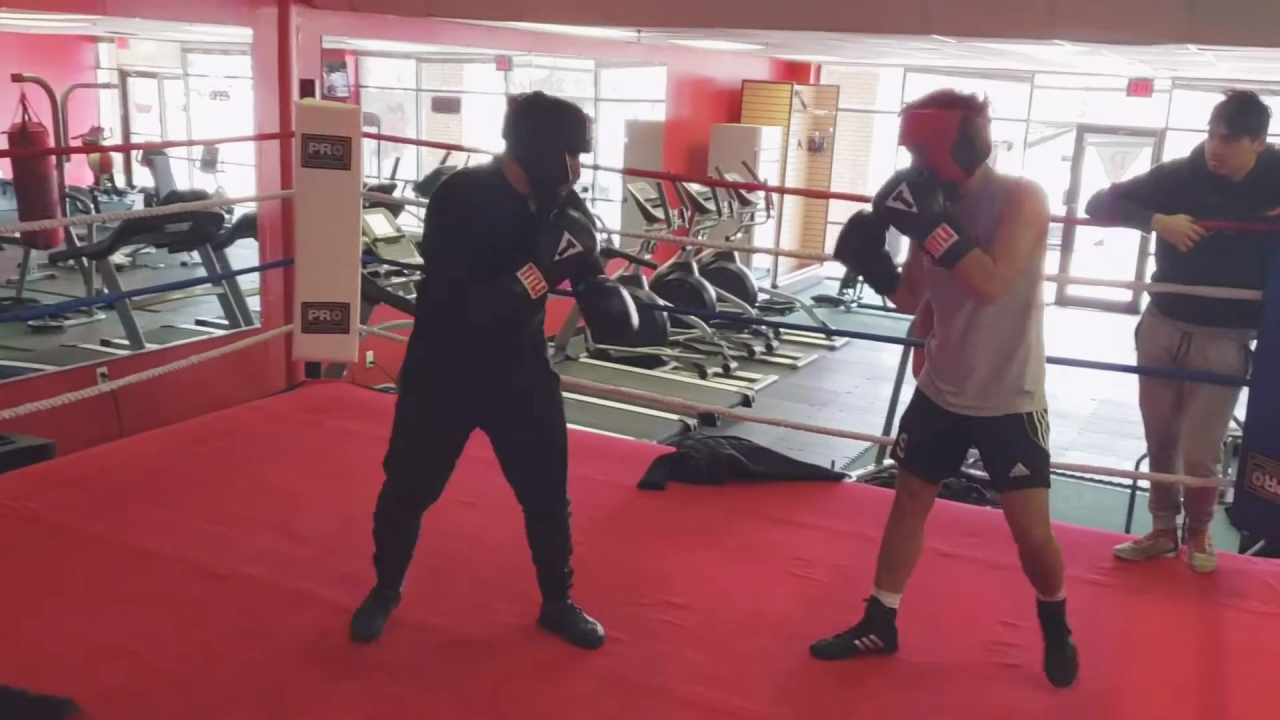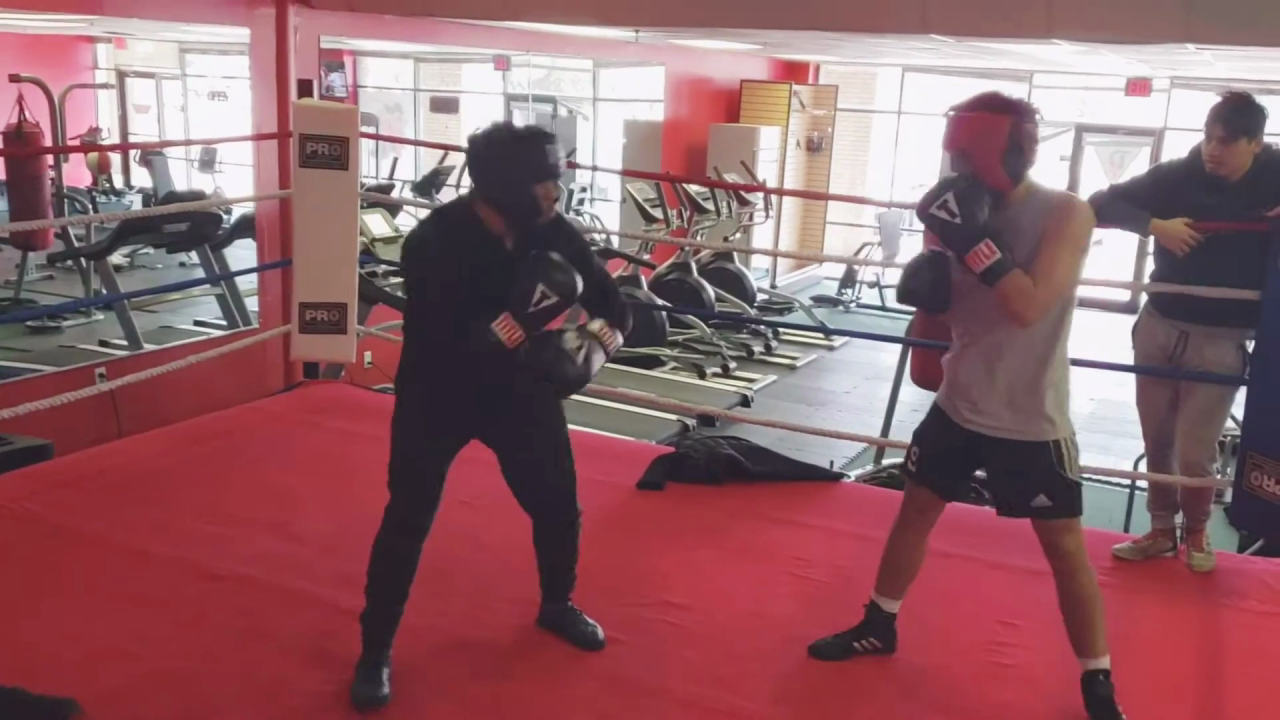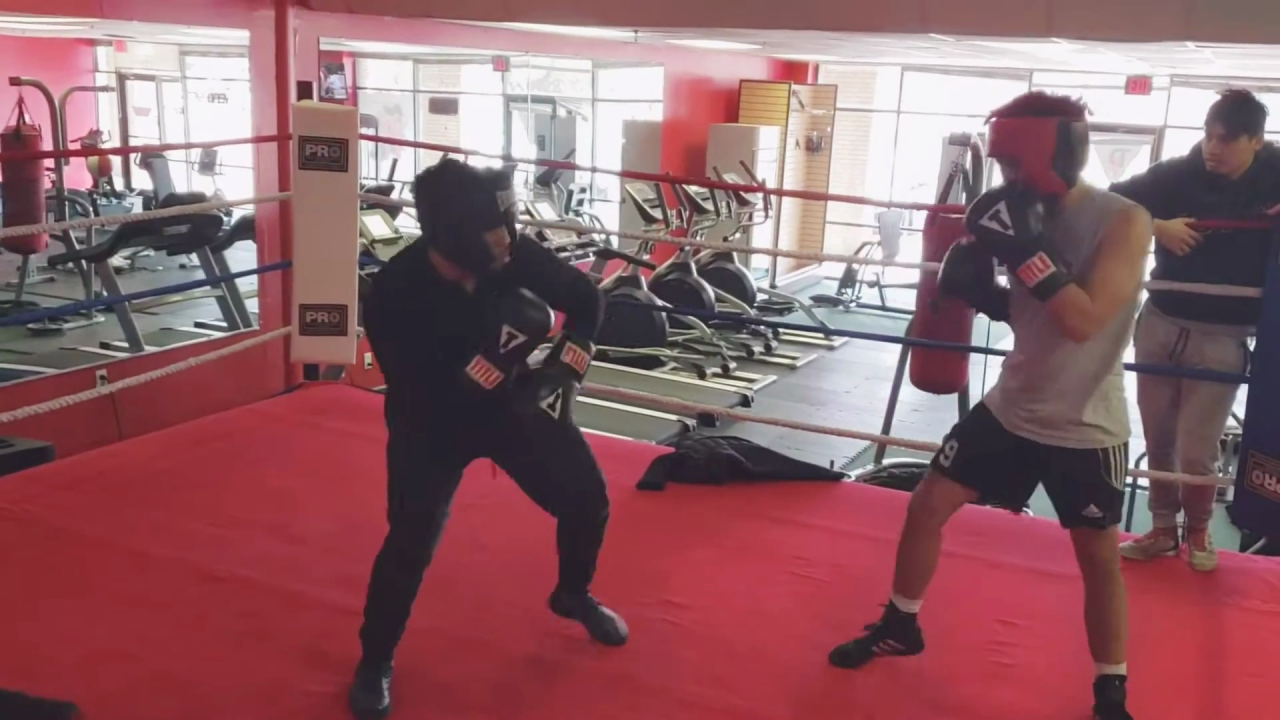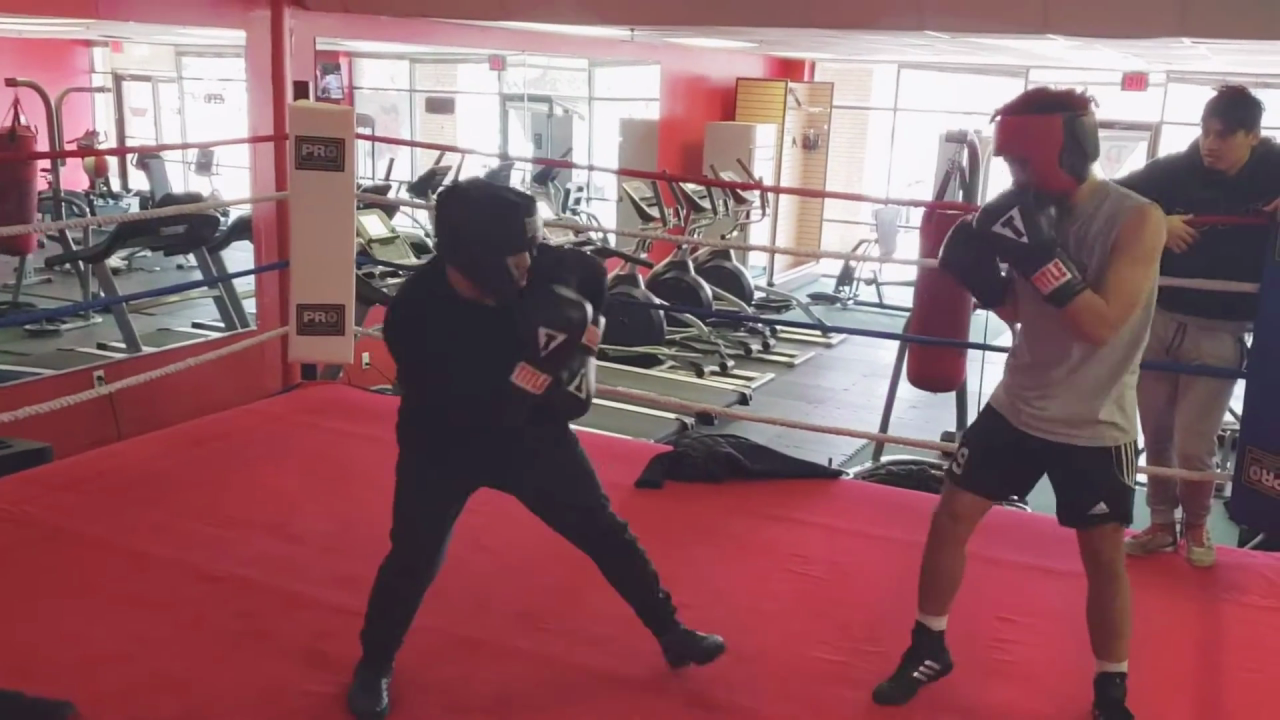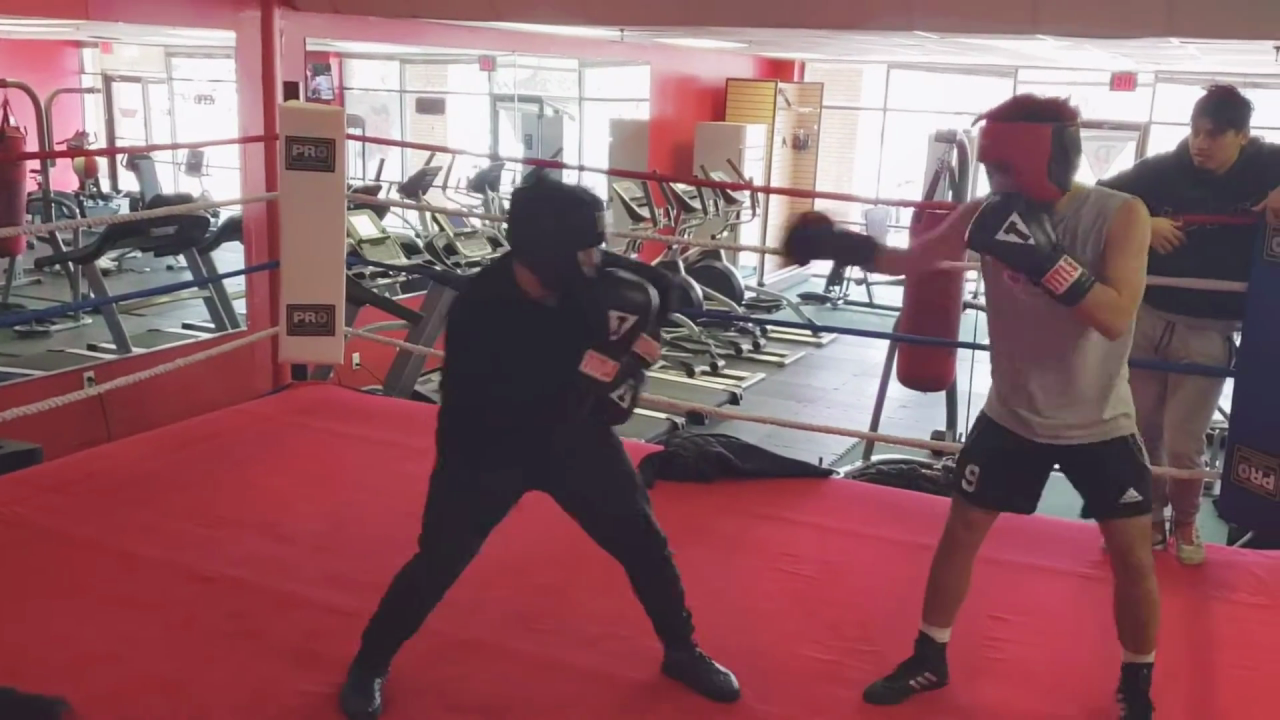
dt=0.2s
person 1, frame 1
left shoulder: (1022, 199)
right shoulder: (934, 203)
left elbow: (989, 283)
right elbow: (911, 297)
left wrist: (929, 225)
right wrist: (875, 263)
left hip: (1010, 398)
right hip: (941, 390)
left knee: (1029, 526)
right knee: (909, 503)
left ankle: (1054, 614)
right ankle: (879, 626)
person 1, frame 2
left shoulder: (1064, 215)
right shoulder: (978, 214)
left elbow: (1028, 308)
left wrist: (973, 241)
right wrist: (933, 289)
left hip: (1030, 418)
right hip: (960, 403)
left knee: (1065, 553)
right knee: (914, 512)
right ankle: (878, 627)
person 1, frame 3
left shoulder: (1124, 222)
right shoulder: (1029, 215)
left elbow: (1084, 320)
left wrist: (1023, 250)
right wrist: (980, 290)
left hip: (1085, 428)
right hip: (1009, 409)
left knee: (1099, 561)
right knee: (926, 506)
right ankle: (897, 625)
person 1, frame 4
left shoulder: (1137, 219)
right shoulder: (1025, 212)
left elbow: (1101, 326)
left wrist: (1038, 255)
right wrist: (978, 271)
left hip: (1094, 426)
right hip: (1016, 407)
left knee: (1103, 559)
right knee: (951, 518)
right ankle: (929, 649)
person 1, frame 5
left shoulder: (1122, 215)
right shoulder: (989, 213)
left elbow: (1116, 318)
right elbow: (909, 261)
left wrist: (1045, 258)
right wrist: (841, 242)
left hip: (1099, 423)
right hip: (1014, 415)
left knee: (1132, 553)
right knee: (962, 531)
right ankle: (929, 659)
person 2, frame 1
left shoulder: (562, 205)
right shoulder: (459, 200)
left elbow: (589, 279)
right elbow: (458, 306)
left wrist: (610, 303)
right wrist: (543, 268)
left hip: (520, 369)
right hip: (442, 370)
left knee: (547, 490)
right knee: (410, 486)
left ankle: (557, 603)
right ankle: (386, 590)
person 2, frame 2
left shoulder: (549, 232)
right shoulder: (433, 244)
left elbow: (611, 303)
right elbow: (443, 352)
left wrist: (587, 344)
right wrist: (526, 315)
left hip: (518, 386)
right hip: (436, 393)
left knee: (558, 502)
right knee: (408, 516)
left ankle: (556, 604)
right ankle: (375, 651)
person 2, frame 3
left shoulder: (515, 255)
right shoulder: (393, 295)
left elbow: (586, 298)
right elbow: (423, 400)
left wrist: (564, 372)
right wrist: (495, 355)
left hip: (516, 403)
right hip: (431, 420)
left knee: (585, 496)
right knee: (411, 541)
left ankle: (573, 595)
right ankle: (373, 664)
person 2, frame 4
left shoulder: (531, 274)
right shoulder: (415, 316)
left elbow: (593, 272)
right elbow: (459, 421)
left wrist: (577, 353)
right wrist: (538, 361)
left hip: (526, 424)
right hip: (442, 443)
left knee: (601, 526)
right knee: (414, 555)
left ankle: (672, 632)
right ankle: (375, 664)
person 2, frame 5
left shoulder: (590, 279)
right shoulder: (479, 314)
left elbow: (660, 289)
right elbow: (546, 410)
left wrist: (624, 373)
right wrist: (605, 347)
left hip: (570, 434)
right hip: (485, 445)
left knee: (643, 539)
right knee: (439, 559)
left ankle: (682, 651)
right ankle: (370, 663)
person 3, frame 1
right shoulder: (1178, 175)
right elbow: (1101, 203)
right wrist: (1157, 221)
left hip: (1225, 337)
right hip: (1163, 325)
left knee: (1200, 452)
right knee: (1160, 440)
left ankle: (1198, 531)
right ankle: (1163, 530)
person 3, frame 2
right shoulder: (1176, 175)
right elbow: (1100, 205)
right wrist: (1155, 225)
left hip: (1222, 337)
right hip: (1159, 324)
left knee: (1196, 452)
right knee: (1157, 440)
left ankle: (1196, 531)
right ankle: (1162, 530)
person 3, frame 3
right shoulder: (1177, 173)
right wrist: (1157, 225)
left hip: (1224, 334)
right hip: (1161, 322)
left knee: (1198, 449)
right knee: (1159, 438)
left ankle: (1199, 530)
right ankle: (1164, 528)
person 3, frame 4
right shoulder: (1175, 170)
left hip: (1220, 330)
right hip: (1159, 318)
left knee: (1195, 445)
right knee: (1156, 434)
left ankle: (1196, 525)
right ankle: (1162, 524)
person 3, frame 5
right shoulder: (1163, 169)
right wrist: (1142, 221)
left hip: (1208, 329)
right hip: (1146, 317)
left knee: (1183, 443)
right knee: (1144, 432)
left ankle: (1185, 524)
right ankle: (1151, 520)
